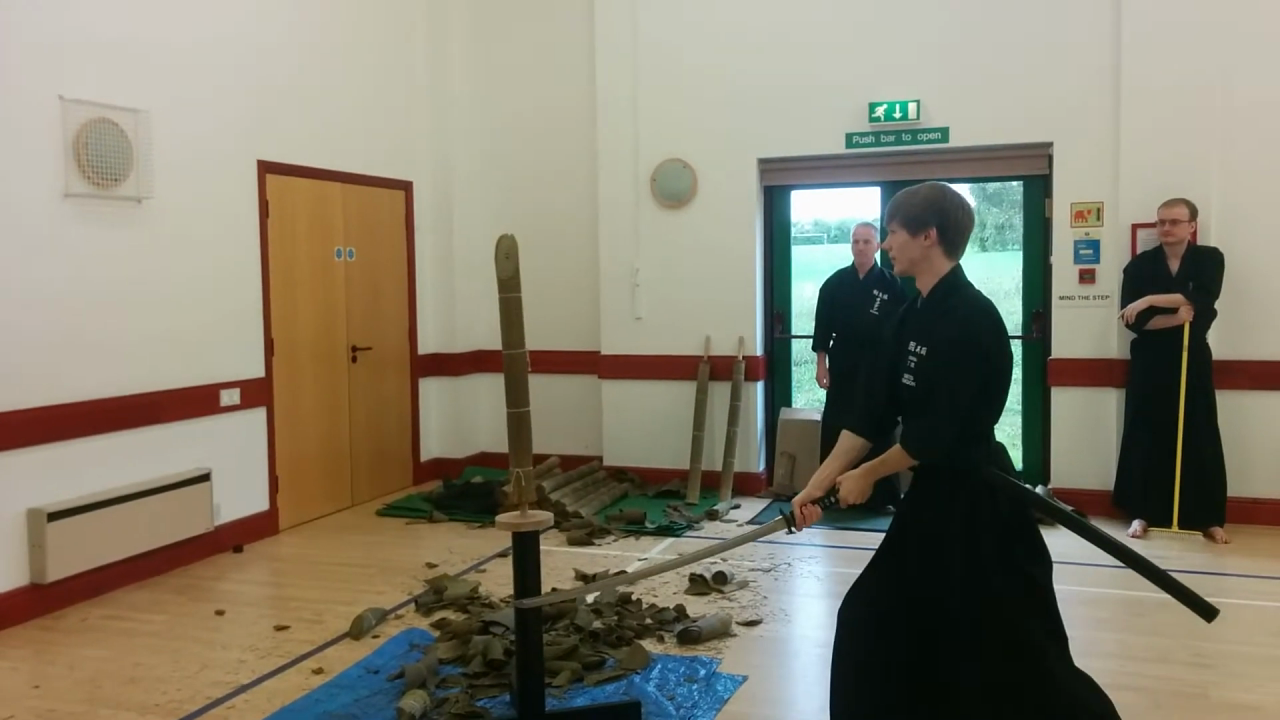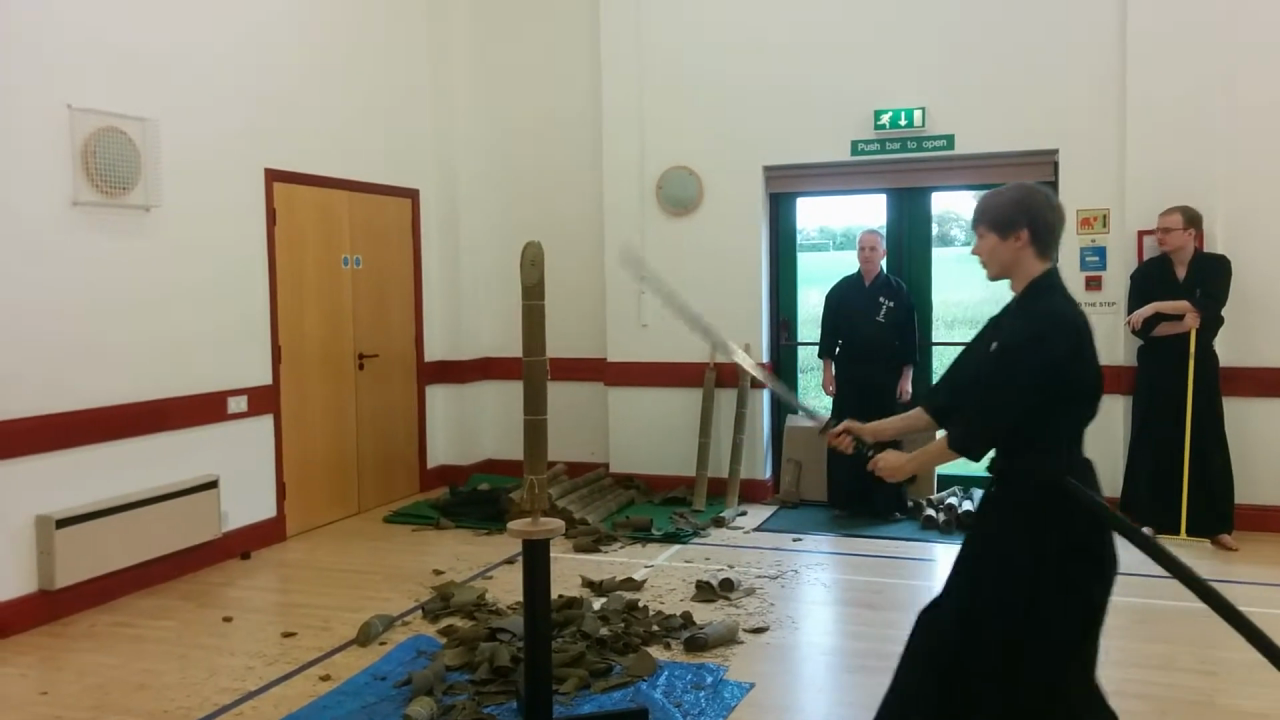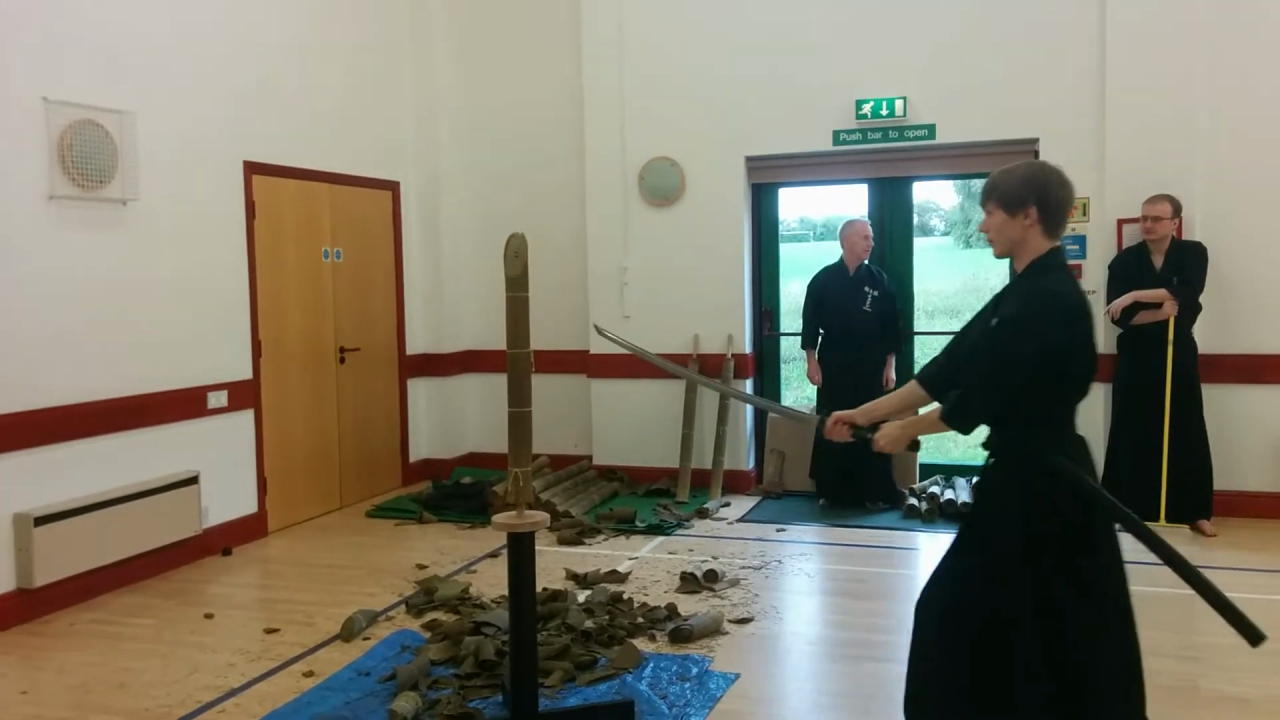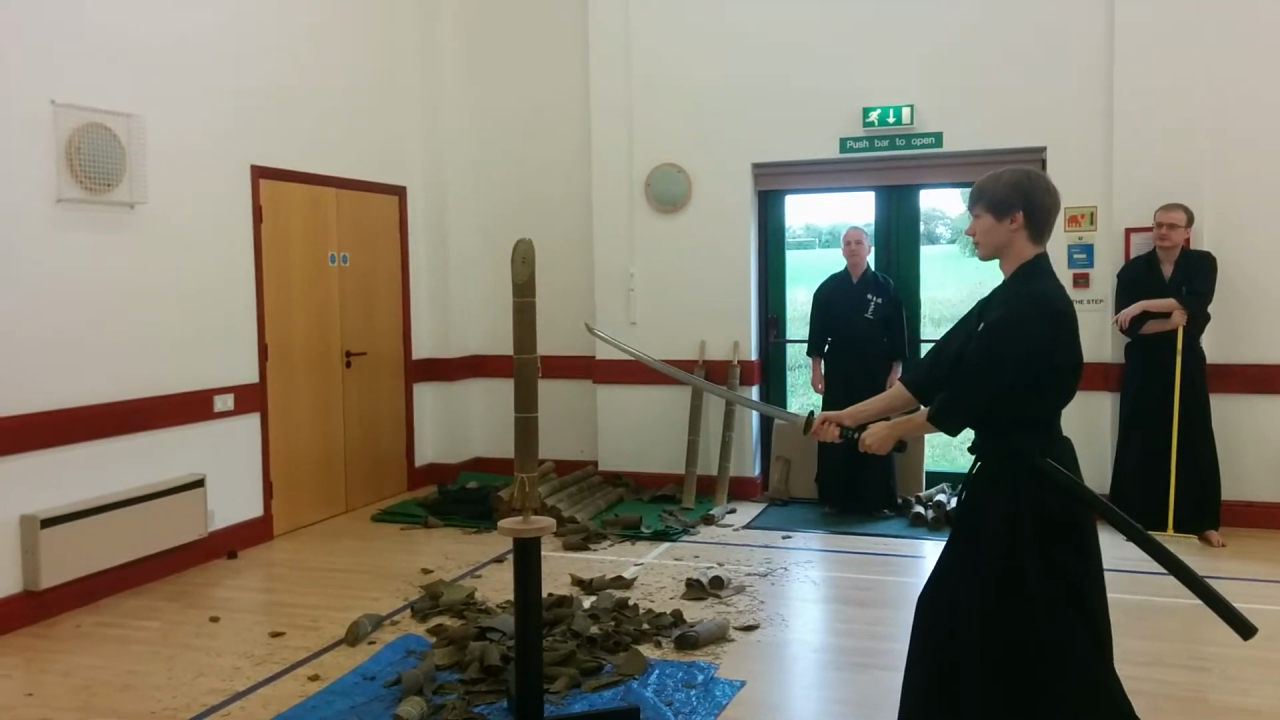
dt=0.7s
person 1, frame 1
left shoulder: (971, 319)
right shoulder: (915, 316)
left elbow: (938, 431)
right elbow: (873, 410)
left wrist: (867, 475)
right wrist: (820, 481)
left hip: (977, 502)
right hip: (935, 495)
left knee: (1016, 651)
right knee: (874, 622)
person 1, frame 2
left shoulder: (1050, 323)
right shoulder: (1023, 316)
left elbow: (984, 422)
right elbow: (952, 398)
left wrist: (910, 462)
right wrist: (874, 430)
left hip: (1050, 508)
right hip: (1024, 497)
left knee: (1042, 662)
right knee: (960, 633)
person 1, frame 3
left shoulder: (1048, 301)
right shoulder: (1027, 292)
left elbow: (981, 395)
right elbow: (951, 368)
left wrist: (905, 430)
right wrist: (866, 413)
left hip: (1041, 483)
right hip: (1022, 474)
left knee: (1070, 640)
right knee: (960, 610)
person 1, frame 4
left shoulder: (1034, 305)
right shoulder: (1014, 296)
left elbow: (966, 398)
right elbow: (936, 372)
left wrist: (894, 430)
right wrist: (855, 413)
left hip: (1028, 486)
right hip: (1011, 476)
left knee: (1049, 638)
right knee: (962, 615)
person 2, frame 1
left shoulder: (1210, 260)
right shoulder: (1139, 265)
left elbow: (1201, 300)
right elbow: (1133, 320)
left wrist: (1150, 300)
right wrist: (1176, 316)
left hip: (1192, 359)
right hip: (1150, 360)
left knee: (1200, 437)
right knee: (1145, 436)
left ankle: (1209, 518)
right ankle: (1141, 513)
person 2, frame 2
left shoulder: (1216, 266)
right shoulder: (1146, 272)
left elbow: (1208, 308)
right elbow: (1139, 326)
left wrist: (1157, 306)
right wrist: (1181, 324)
left hip: (1199, 366)
right hip: (1157, 367)
left knee: (1207, 445)
right knee: (1152, 444)
left ankle: (1217, 525)
right ankle: (1149, 520)
person 2, frame 3
left shoulder: (1193, 254)
right shoulder: (1125, 261)
left elbow: (1185, 296)
right elbow: (1119, 315)
left wrist: (1135, 296)
right wrist: (1160, 311)
left hip: (1178, 353)
right hip: (1136, 355)
left knee: (1186, 431)
right knee: (1131, 431)
left ankle: (1195, 511)
right ankle: (1129, 505)
person 2, frame 4
left shoulder: (1202, 264)
right shoulder: (1134, 269)
left elbow: (1194, 305)
right elbow: (1128, 324)
left wrist: (1144, 305)
right wrist: (1169, 321)
left hip: (1186, 362)
right hip: (1144, 365)
left knee: (1194, 442)
right knee: (1139, 441)
left ankle: (1203, 521)
right ankle: (1135, 516)
person 3, frame 1
left shoulder: (891, 284)
right shoulder: (835, 283)
right elbow: (822, 326)
right wrist: (821, 364)
right hip: (842, 368)
left knee: (879, 432)
right knee: (836, 431)
left ankle: (881, 495)
person 3, frame 2
left shoulder: (897, 291)
right shoulder: (841, 290)
left elbow: (909, 338)
right elbow: (829, 333)
left wrist: (906, 378)
right wrist: (827, 371)
left hip: (885, 376)
right hip: (849, 375)
left ankle: (888, 504)
right ankle: (847, 501)
person 3, frame 3
left shoulder: (878, 280)
right shoulder: (823, 280)
left elbow: (891, 326)
right elbow: (810, 323)
left wrist: (890, 366)
right wrist: (812, 362)
left hip: (870, 367)
right hip: (833, 365)
left ankle: (874, 493)
right ankle: (832, 491)
person 3, frame 4
left shoulder: (885, 287)
right shoulder: (829, 288)
left elbow: (897, 333)
right elbow: (818, 331)
left wrist: (895, 372)
right wrist: (816, 369)
left hip: (875, 373)
right hip: (838, 372)
left ankle: (878, 500)
right ankle: (836, 498)
